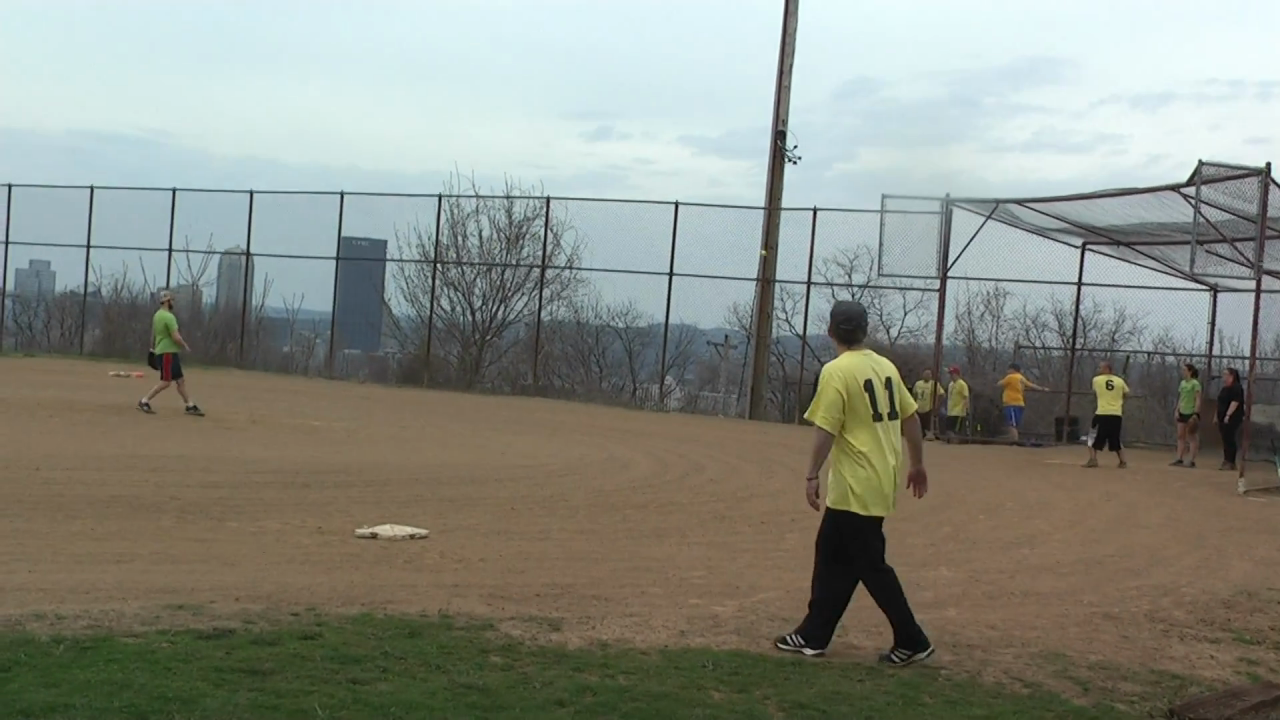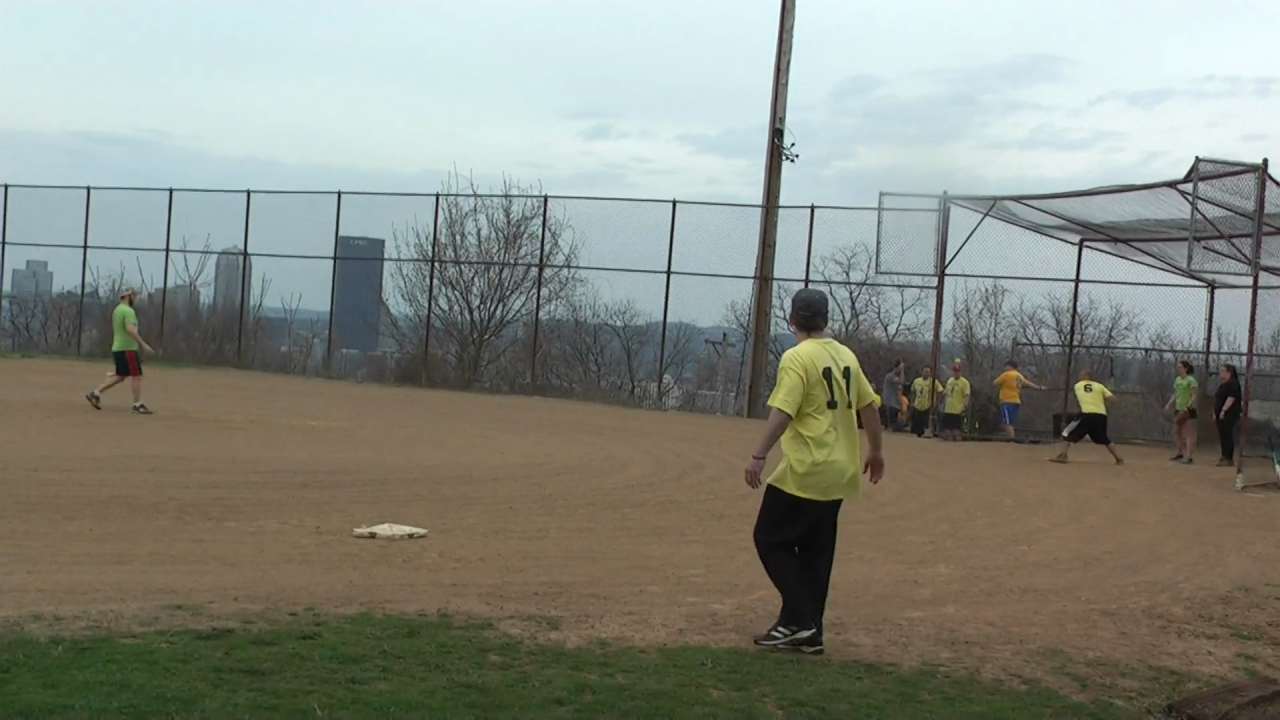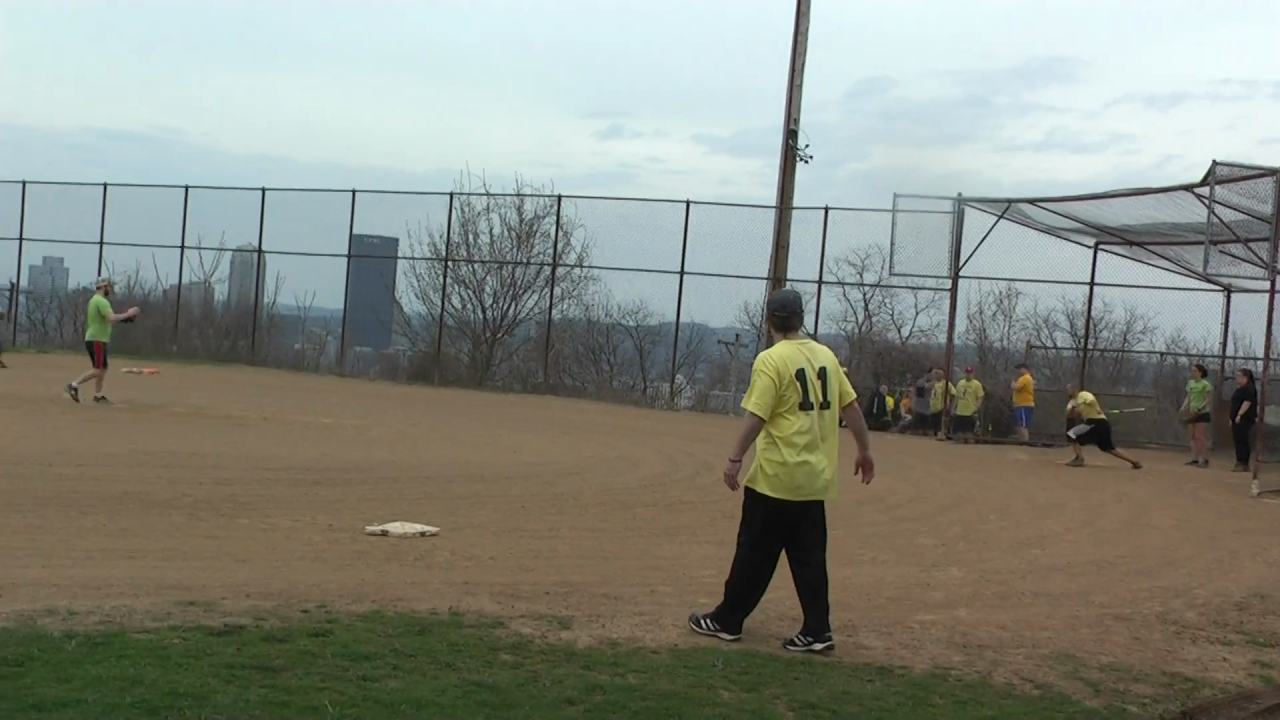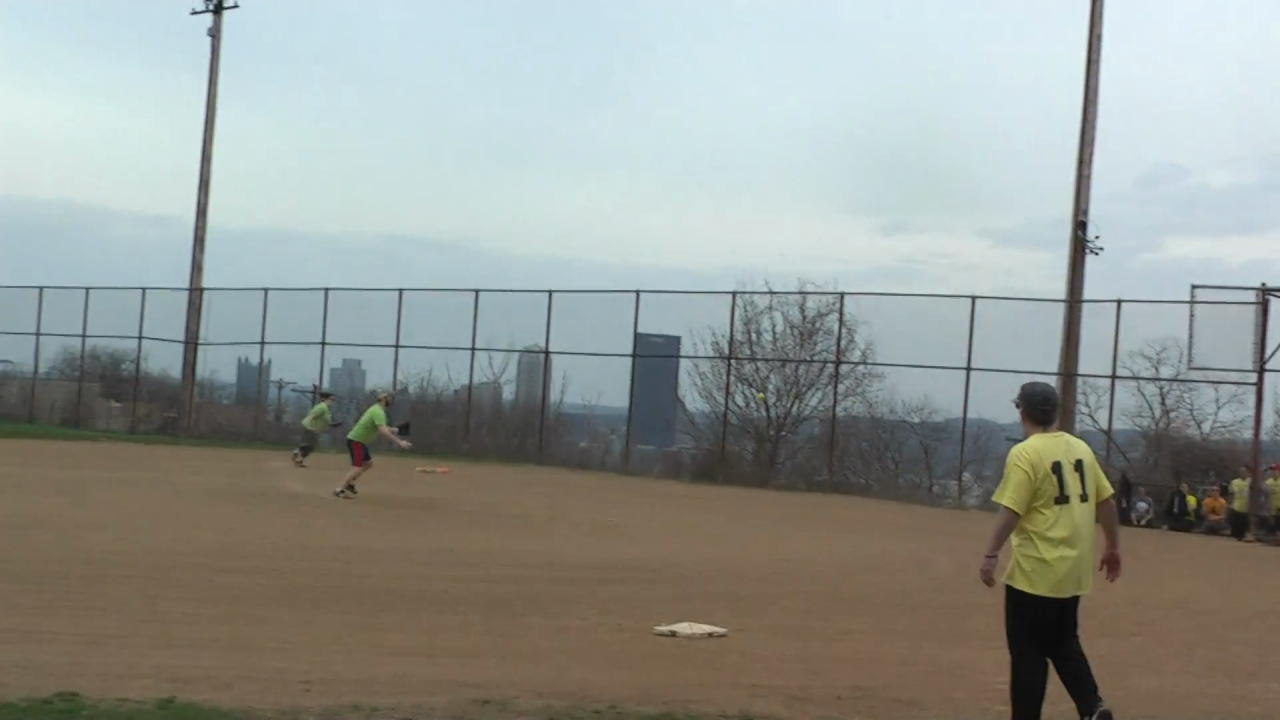
dt=0.4s
person 1, frame 1
left shoulder: (836, 370)
right shoulder: (886, 366)
left elbow: (825, 429)
right elbow: (910, 418)
left wrist: (811, 476)
right wrist: (916, 464)
left hip: (856, 487)
right hip: (878, 483)
left knee: (870, 566)
right knee: (831, 557)
left ankle: (911, 640)
right ankle: (813, 635)
person 1, frame 2
left shoulder: (796, 357)
right shoulder: (846, 354)
left elbow: (782, 412)
right elbow: (868, 407)
left wrist: (758, 456)
right wrist: (875, 450)
left hip: (804, 472)
right hip: (837, 474)
left knee: (771, 540)
right knee: (816, 554)
left ankle: (799, 619)
right ankle: (809, 631)
person 1, frame 3
left shoulder: (771, 359)
right shoulder: (825, 354)
left elbow: (756, 416)
right elbow: (850, 407)
left wrist: (734, 459)
right wrist: (863, 450)
left hip: (776, 475)
right hip: (815, 476)
left knee: (754, 552)
right knee: (810, 556)
left ankle: (728, 621)
right ankle: (818, 631)
person 1, frame 4
left shoulder: (1024, 453)
right shoulder: (1081, 449)
left elbow: (1011, 511)
right elbow: (1107, 502)
left wrist: (990, 555)
right wrist: (1113, 548)
left hip: (1037, 571)
right hip: (1074, 570)
left knee: (1028, 656)
right knee: (1065, 648)
